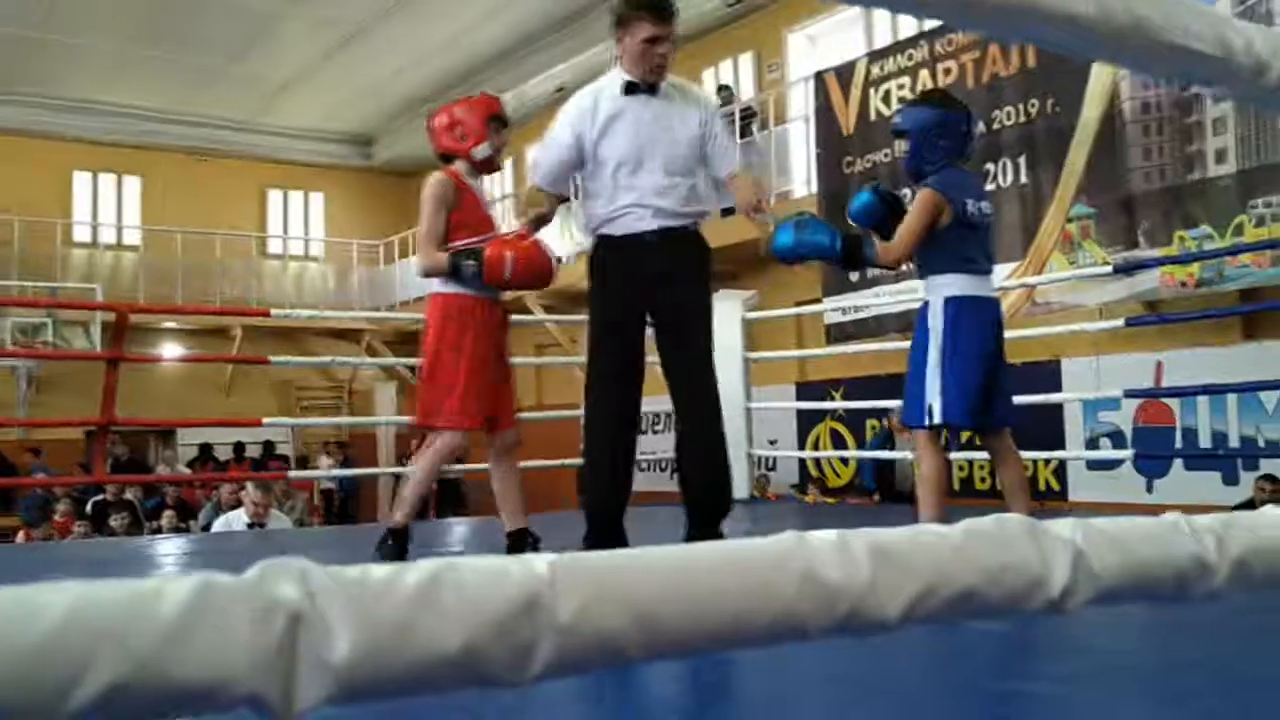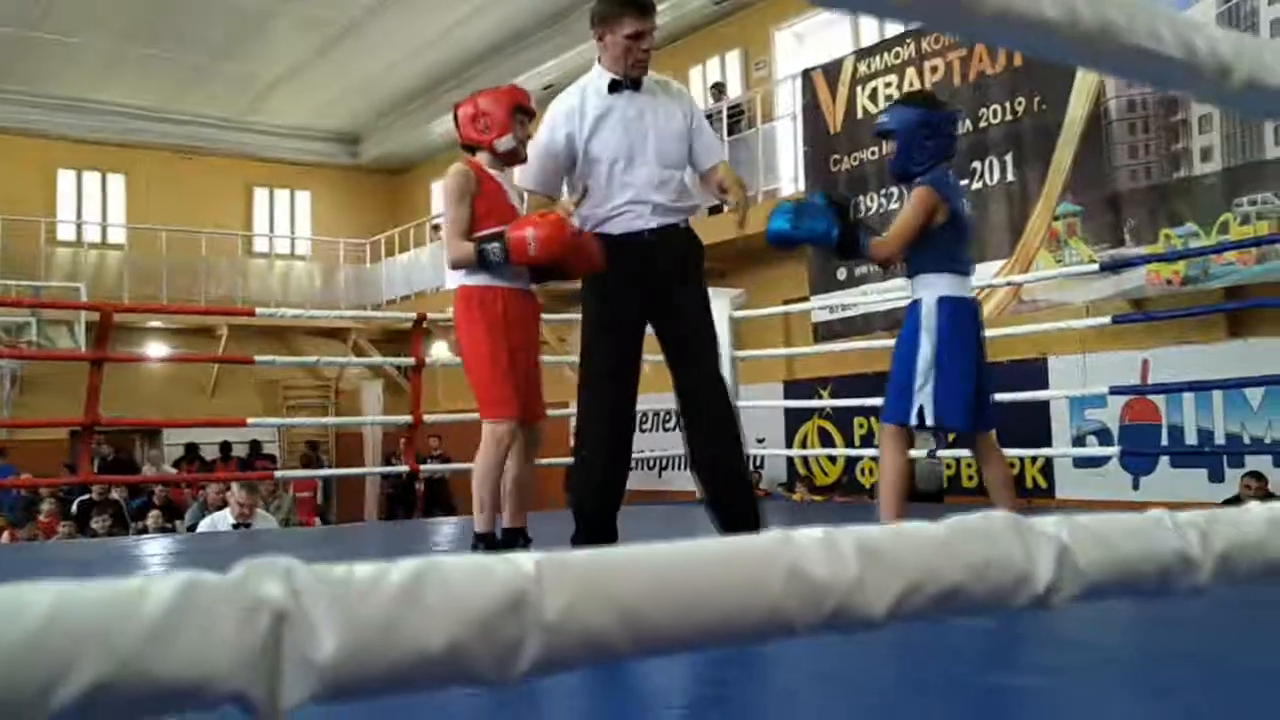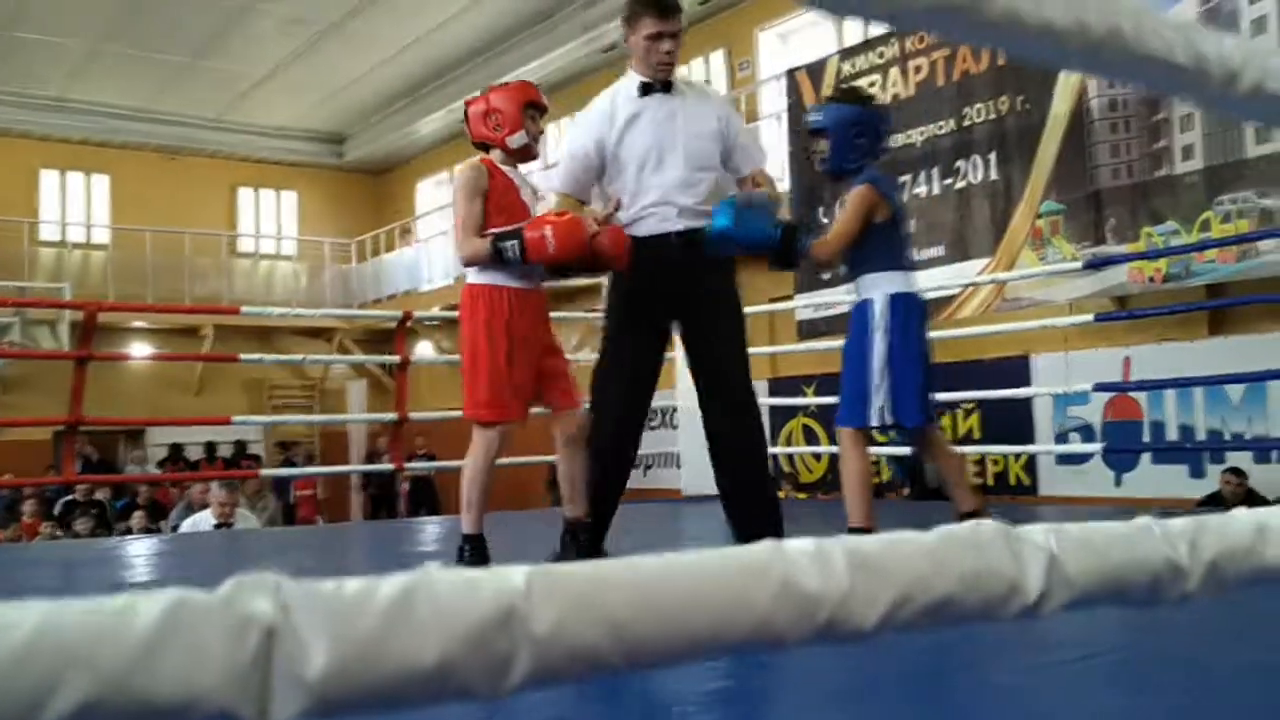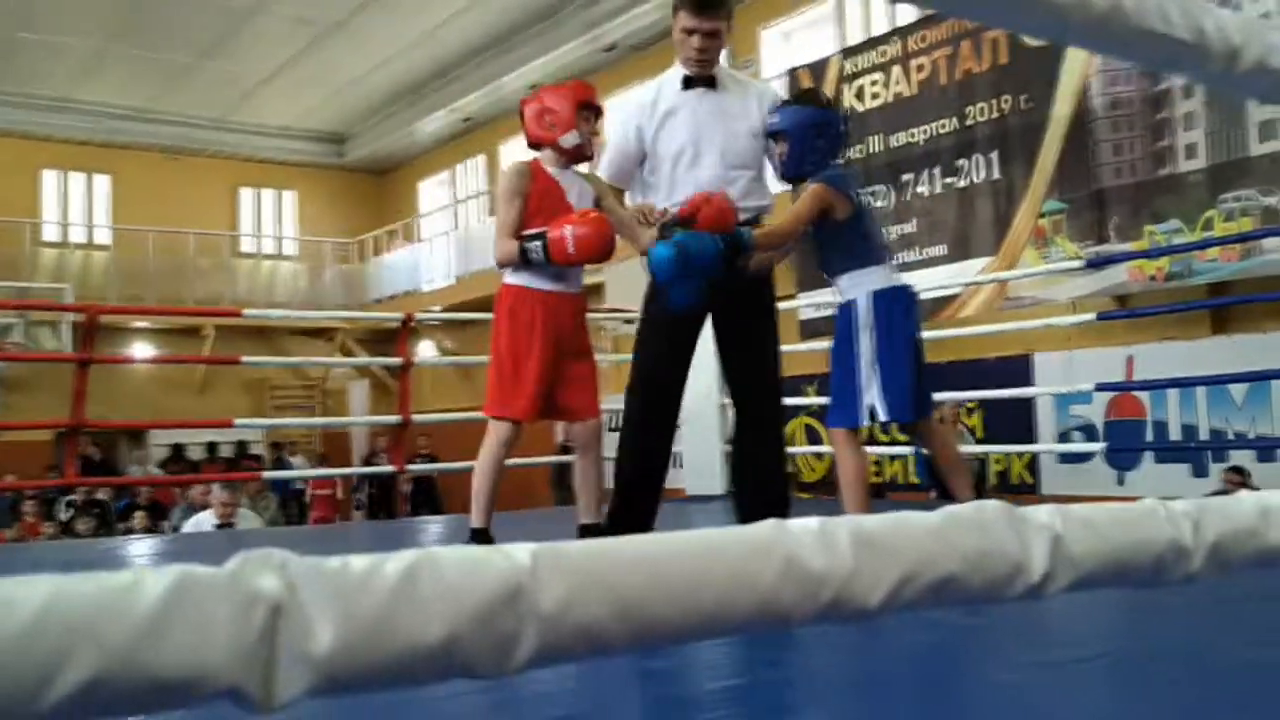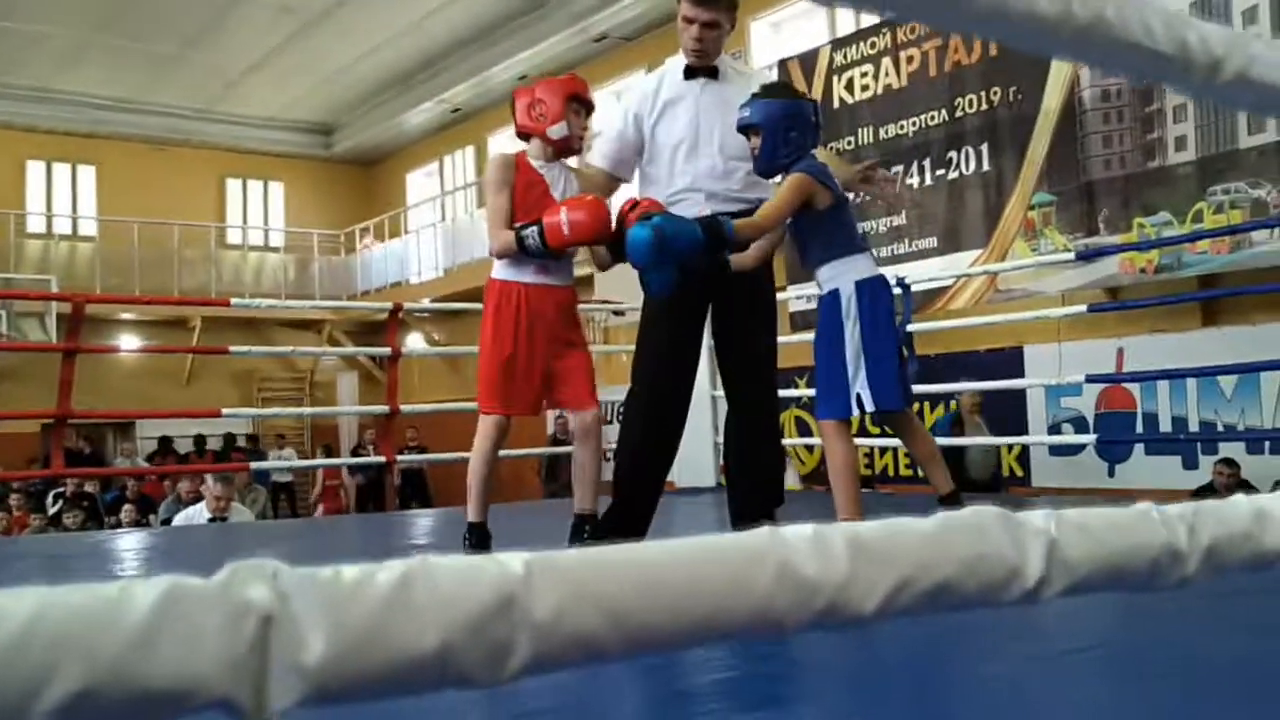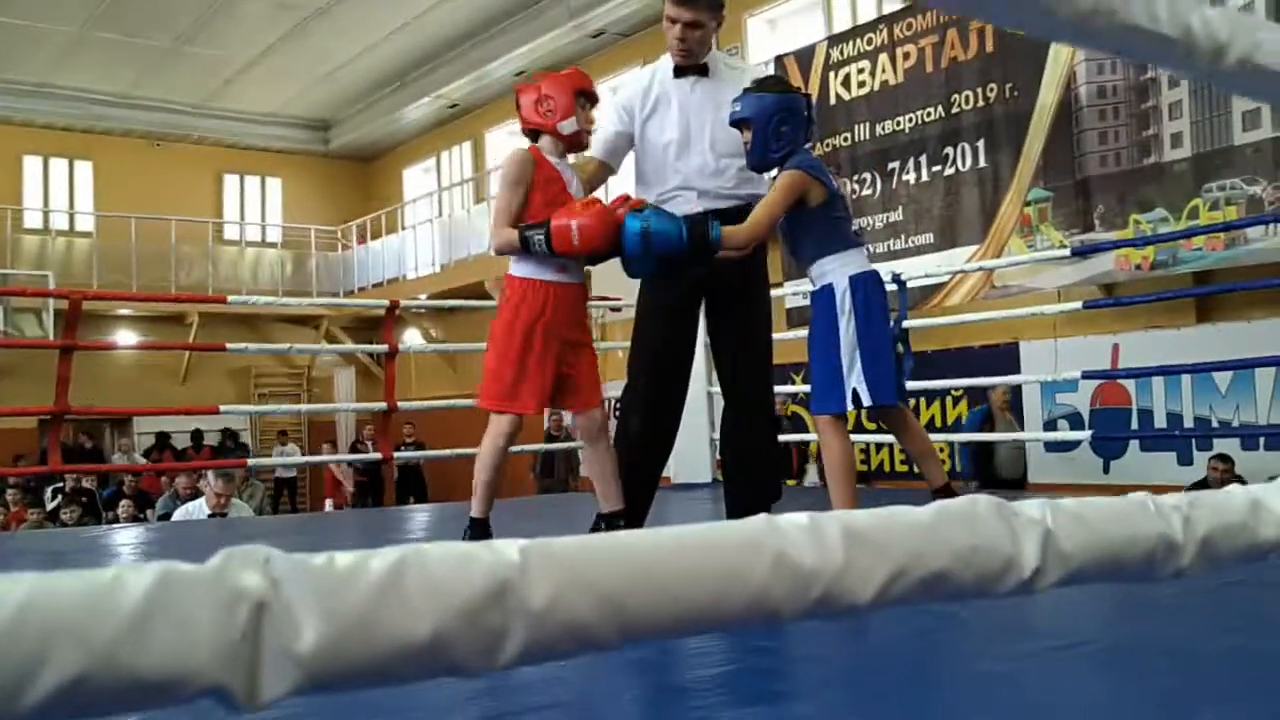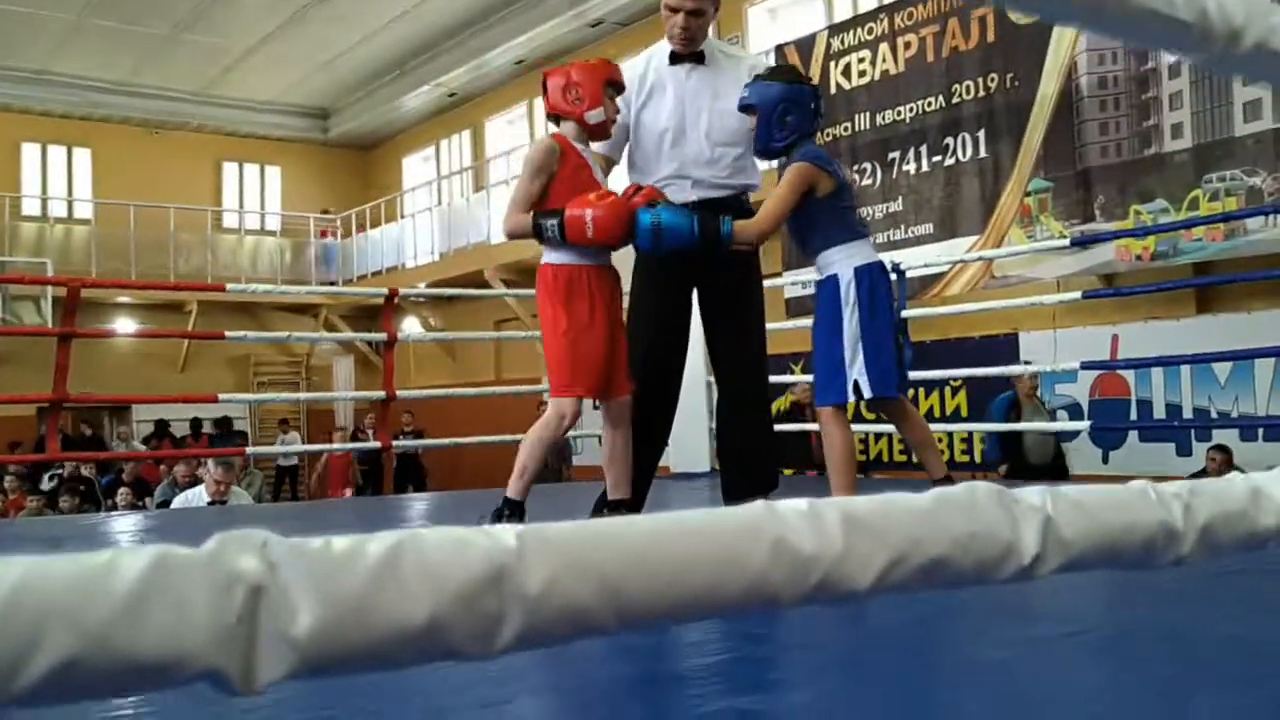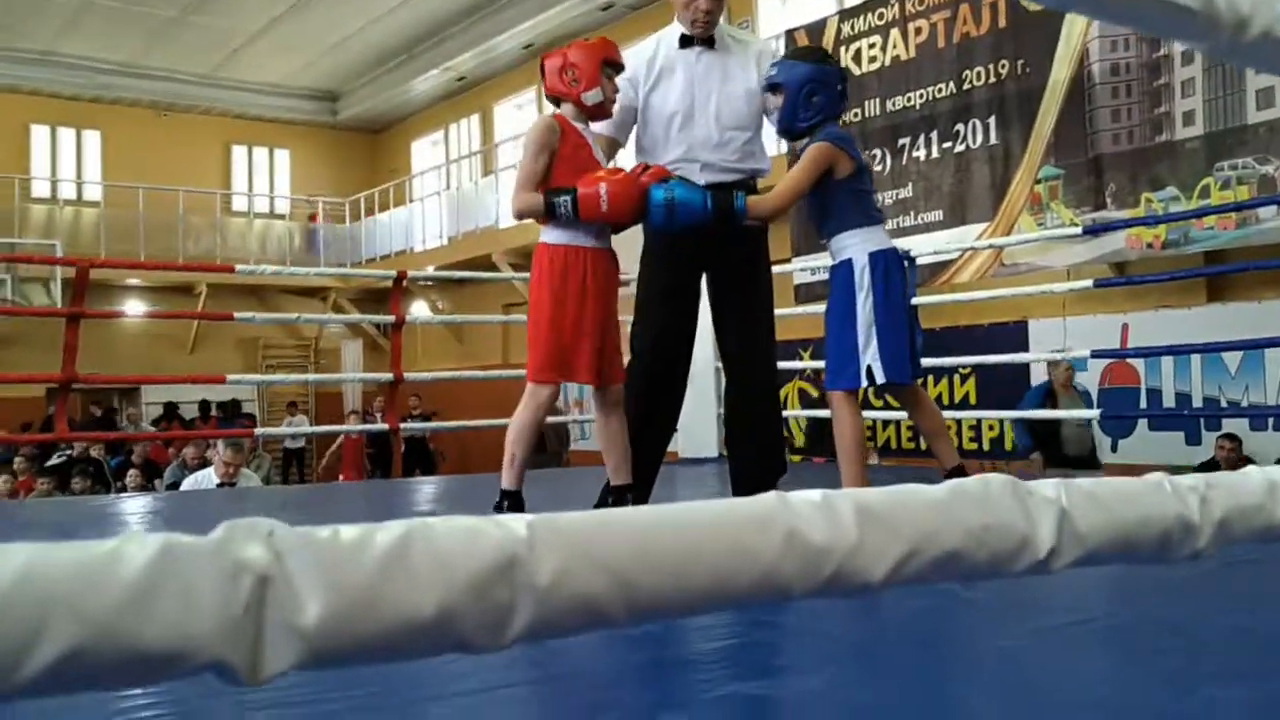
dt=0.3s
person 1, frame 1
left shoulder: (696, 105)
right shoulder: (585, 108)
left elbow: (730, 172)
right elbow: (546, 188)
left wrist: (753, 204)
right wrist: (531, 219)
left hip: (680, 251)
right hip: (618, 255)
left knee: (695, 387)
right knee: (611, 393)
left ankle: (706, 529)
right ankle: (604, 536)
person 1, frame 2
left shoulder: (675, 98)
right shoulder: (571, 108)
left elbow: (711, 163)
right elbow: (539, 192)
left wrist: (733, 190)
left hip: (674, 248)
right hip: (613, 255)
left knee: (702, 383)
right knee: (605, 394)
left ankle: (741, 523)
right ankle: (592, 534)
person 1, frame 3
left shoulder: (711, 104)
right shoulder: (604, 112)
left elbow: (750, 172)
right elbow: (568, 197)
left hip: (707, 253)
right hip: (643, 260)
left knee: (729, 391)
right knee: (618, 398)
left ankle: (759, 530)
right ankle: (586, 531)
person 1, frame 4
left shoulder: (758, 98)
right shoulder: (648, 102)
right elbow: (610, 184)
right wrist: (635, 221)
left knee: (756, 388)
right knee: (652, 387)
left ankle: (764, 525)
right ankle: (626, 528)
person 1, frame 5
left shoulder: (757, 89)
right shoulder: (649, 93)
right elbow: (605, 171)
left knee: (752, 381)
right knee: (657, 384)
left ankle: (755, 519)
right ankle: (622, 525)
person 1, frame 6
left shoulder: (750, 83)
right shoulder: (640, 89)
right elbow: (598, 162)
left knee: (747, 377)
right knee: (652, 379)
left ankle: (752, 514)
right ankle: (621, 516)
person 1, frame 7
left shoulder: (746, 71)
right shoulder: (635, 75)
right elbow: (600, 153)
left hip: (729, 222)
left knee: (742, 365)
right knee: (649, 366)
left ankle: (750, 501)
person 1, frame 8
left shoulder: (756, 56)
right shoulder: (643, 59)
right elbow: (605, 136)
left knee: (750, 350)
right knee: (656, 351)
left ankle: (757, 486)
right ankle: (627, 489)
person 2, frame 1
left shoulder: (479, 192)
right shoulder: (443, 183)
right elbow: (429, 260)
left wrist: (517, 269)
right wrist: (486, 262)
left hip: (487, 320)
right hip: (456, 316)
left knee: (505, 437)
right knee: (451, 437)
left ankle: (521, 542)
right ankle: (393, 537)
person 2, frame 2
left shoulder: (510, 187)
right shoulder: (463, 175)
right elbow: (455, 253)
left wrist: (559, 259)
right wrist: (508, 246)
left hip: (519, 310)
right hip: (481, 305)
left knee: (528, 430)
right knee: (502, 426)
left ankle: (514, 539)
right ankle: (481, 544)
person 2, frame 3
left shoulder: (525, 185)
right shoulder: (476, 173)
right elbow: (467, 249)
left wrist: (589, 252)
right wrist: (531, 244)
left hip: (532, 310)
right hip: (492, 307)
left knee: (573, 421)
right knee: (491, 431)
left ankle: (577, 536)
right ankle: (471, 548)
person 2, frame 4
left shoulder: (591, 187)
right shoulder: (519, 177)
left elbow: (642, 240)
right elbow: (501, 251)
right wrist: (550, 245)
left hip: (570, 313)
right hip: (525, 308)
left knee: (585, 429)
right knee: (504, 427)
left ankle: (592, 538)
right ankle: (478, 538)
person 2, frame 5
left shoulder: (575, 180)
right shoulder: (505, 167)
left elbow: (600, 255)
right elbow: (498, 242)
right wrist: (551, 232)
left hip: (561, 307)
right hip: (512, 303)
left knee: (589, 417)
right knee: (495, 421)
left ankle: (583, 533)
right ankle: (475, 538)
person 2, frame 6
left shoulder: (573, 176)
right shoulder: (523, 162)
left elbow: (581, 251)
right elbow: (500, 239)
left wrist: (610, 232)
right wrist: (556, 235)
left hip: (571, 307)
right hip: (531, 302)
left knee: (594, 419)
right knee: (507, 420)
left ankle: (614, 527)
right ankle: (477, 530)
person 2, frame 7
left shoulder: (590, 159)
right shoulder: (550, 149)
left elbow: (596, 231)
right elbow: (512, 224)
left wrist: (627, 219)
right wrist: (569, 224)
left hip: (601, 285)
right hip: (566, 284)
left knee: (619, 404)
right knee: (566, 406)
left ankle: (618, 515)
right ankle: (508, 511)
person 2, frame 8
left shoulder: (591, 140)
right shoulder: (549, 128)
left elbow: (602, 215)
right elbow: (521, 204)
left wrist: (634, 198)
right wrist: (583, 201)
left hip: (599, 268)
right hip: (562, 264)
left knee: (612, 389)
right knee: (542, 389)
left ankle: (622, 500)
right ankle: (508, 502)
person 3, frame 1
left shoulder: (933, 190)
right shoulder: (974, 187)
left elbow: (892, 256)
left wrist: (827, 243)
right wrist: (894, 220)
left hip: (950, 310)
right hip: (983, 308)
left knee: (924, 429)
right knee: (993, 432)
person 3, frame 2
left shoulder: (926, 189)
right shoulder: (946, 186)
left elbow: (885, 251)
right elbow: (906, 249)
left wrist: (825, 231)
right wrist: (845, 228)
left hip: (936, 311)
right hip: (959, 311)
left knee: (894, 428)
right knee: (978, 433)
person 3, frame 3
left shoulder: (865, 186)
right shoulder: (873, 185)
left elbow: (827, 251)
right elbow: (838, 251)
left wrist: (770, 235)
right wrist: (775, 240)
left hip: (884, 309)
right hip: (897, 308)
left knee: (851, 430)
right knee: (920, 426)
left ankle: (860, 540)
right ankle: (975, 519)
person 3, frame 4
left shoulder: (824, 187)
right shoulder: (834, 182)
left elbow: (775, 237)
right elbow: (779, 243)
left wrist: (712, 247)
left hip: (872, 306)
right hip: (884, 304)
left knee: (844, 429)
right knee: (918, 420)
person 3, frame 5
left shoulder: (803, 177)
right shoulder: (803, 178)
left elbow: (756, 227)
right elbow: (757, 255)
left wrist: (694, 235)
left hip: (853, 296)
right hip: (856, 296)
left knee: (832, 420)
right knee: (895, 413)
right ankle: (953, 507)
person 3, frame 6
left shoulder: (796, 173)
right shoulder: (799, 173)
left elbow: (748, 236)
right elbow: (755, 245)
left wrist: (680, 234)
right wrist: (687, 252)
left hip: (846, 293)
right hip: (847, 293)
left knee: (828, 415)
right knee: (887, 407)
right ankle: (947, 501)
person 3, frame 7
left shoulder: (804, 165)
right shoulder: (808, 162)
left elbow: (759, 230)
right elbow: (761, 230)
left wrist: (689, 226)
right wrist: (690, 225)
left hip: (850, 283)
right hip: (855, 283)
left knee: (831, 406)
right knee: (889, 400)
right ankle: (949, 492)
person 3, frame 8
left shoulder: (825, 145)
right shoulder: (828, 143)
left elbow: (772, 206)
right elbow: (777, 206)
left wrist: (701, 202)
right wrist: (708, 206)
left hip: (865, 269)
right hip: (868, 268)
left knee: (842, 389)
right knee: (902, 385)
right ankle: (959, 482)
